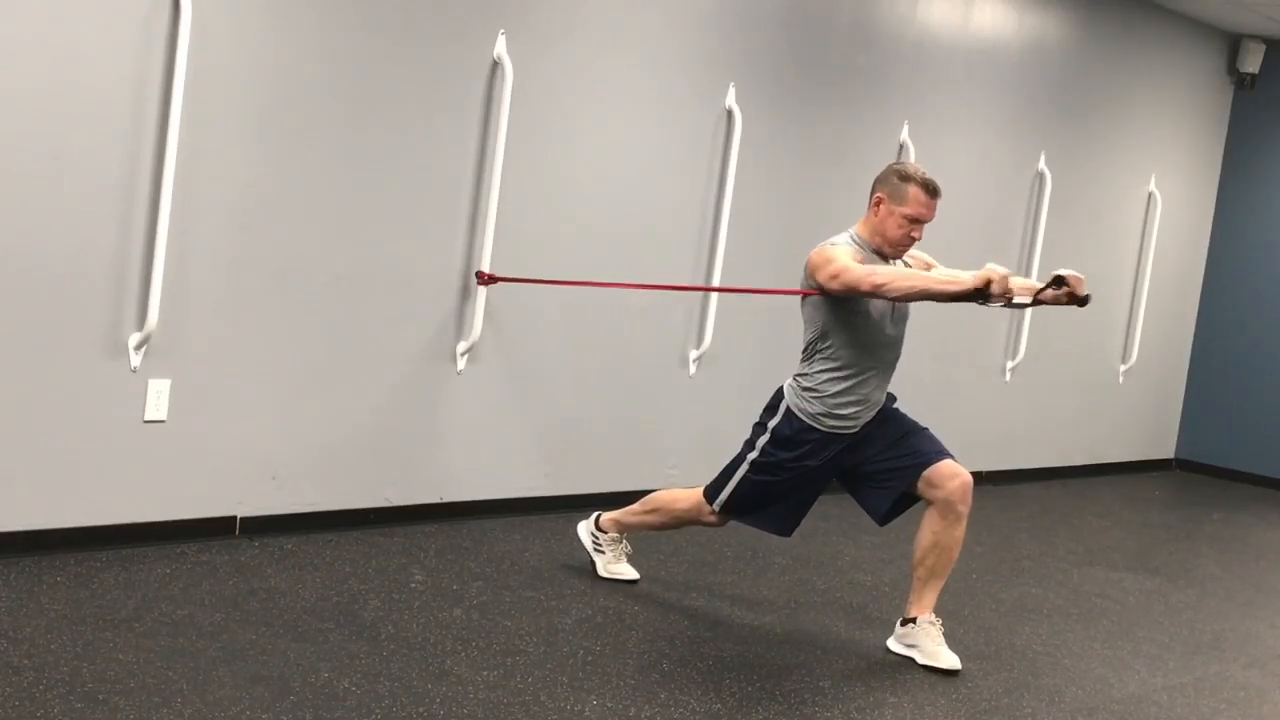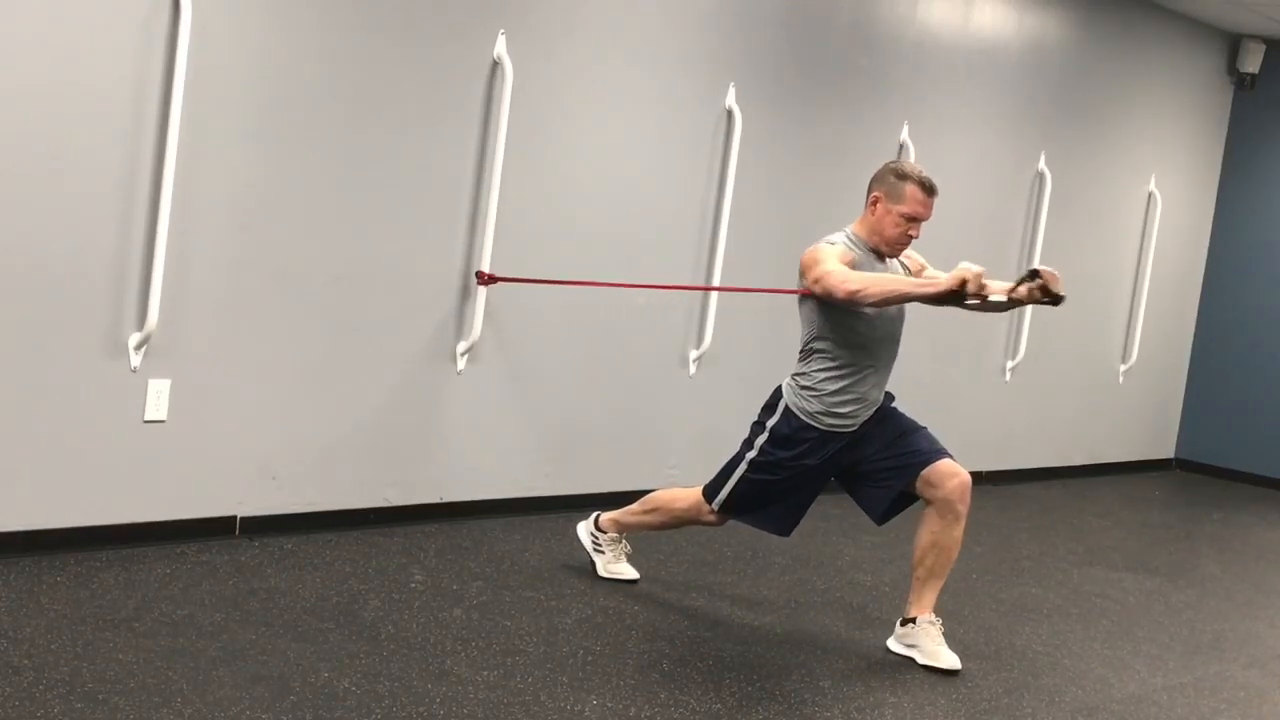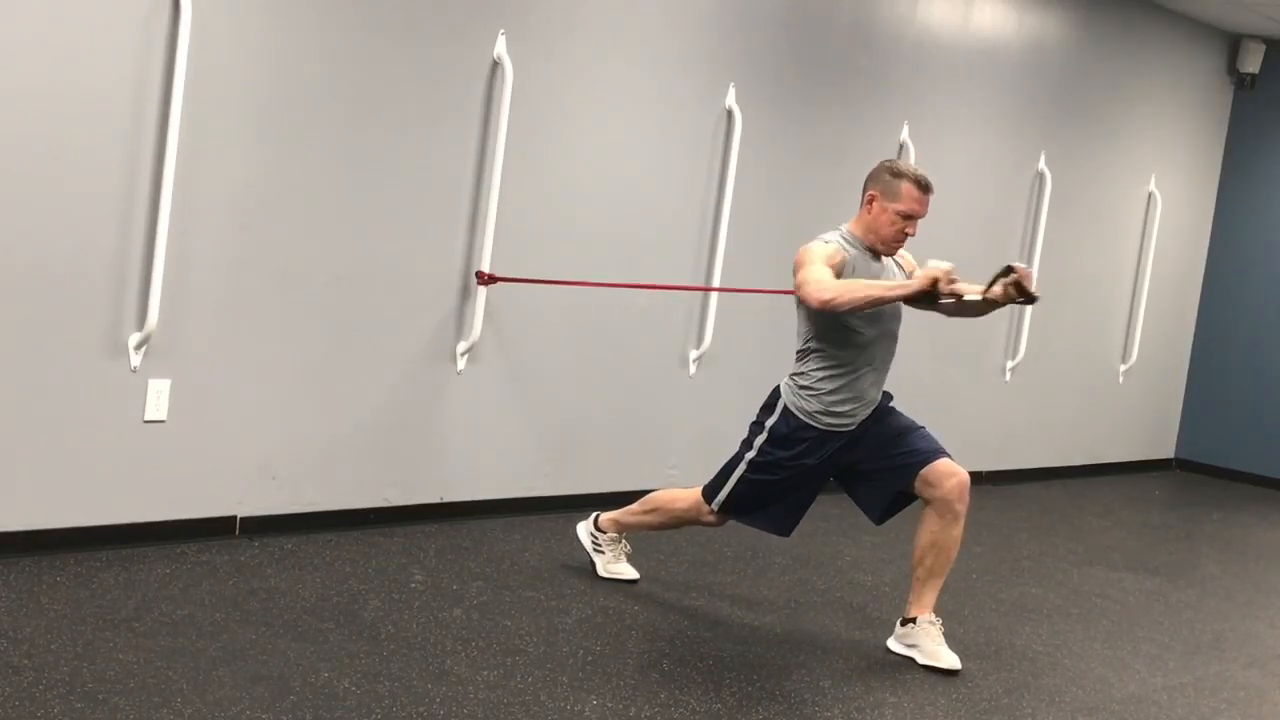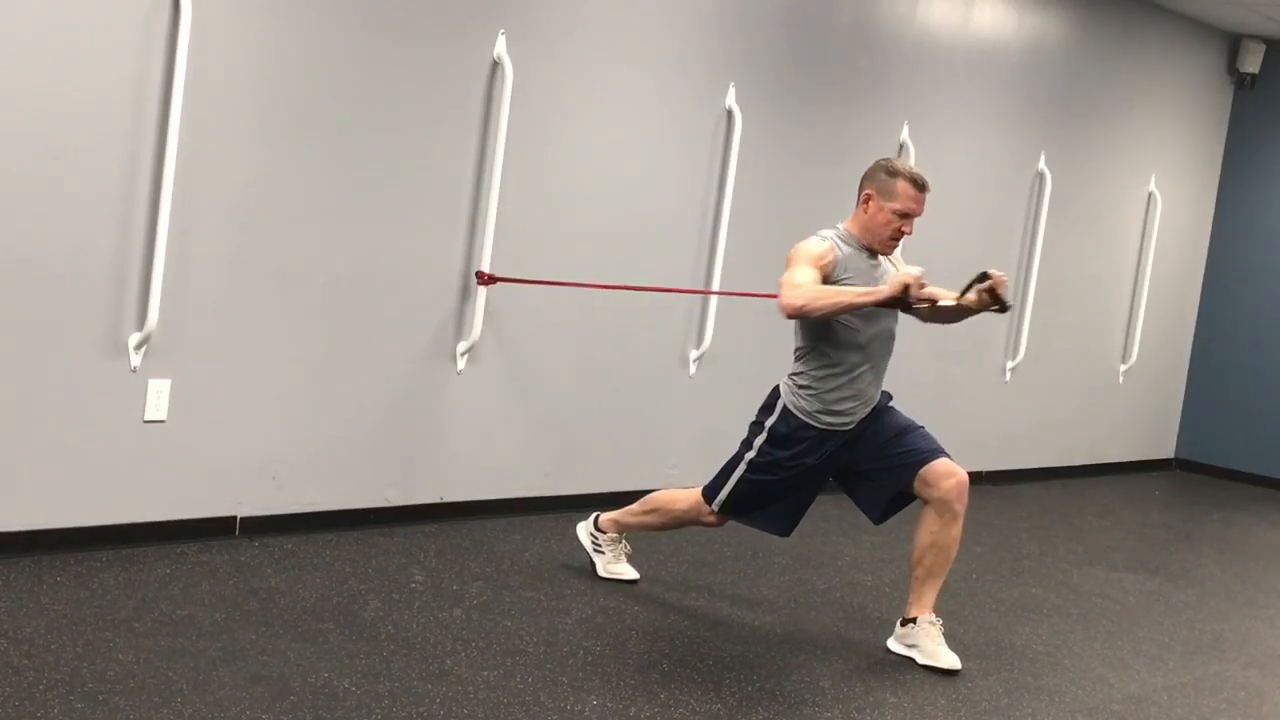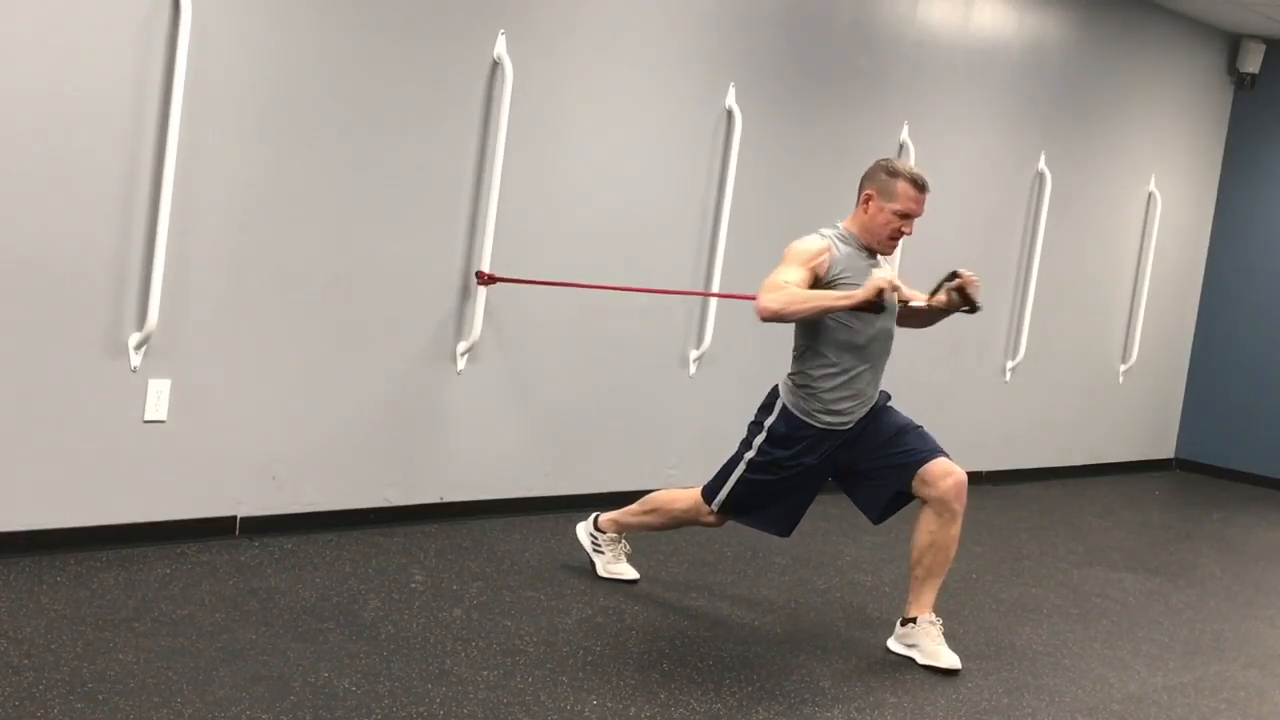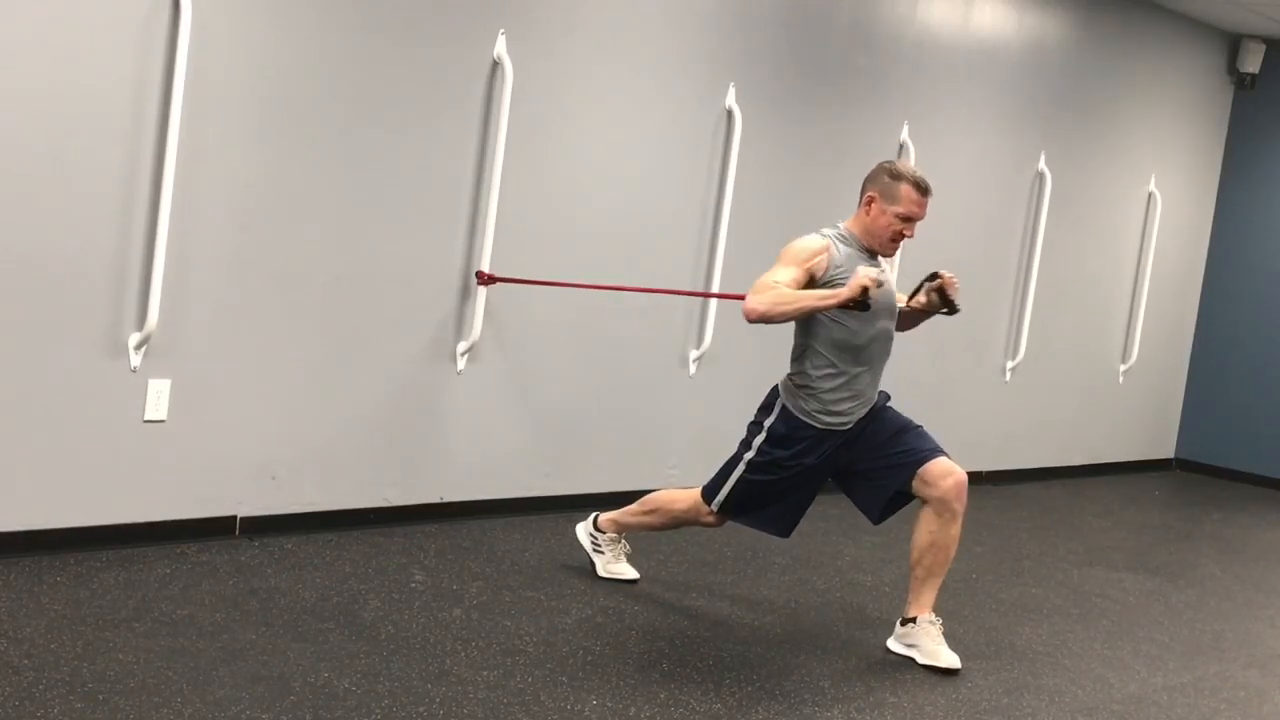
dt=0.1s
person 1, frame 1
left shoulder: (908, 261)
right shoulder: (833, 255)
left elbow: (976, 283)
right elbow: (874, 283)
left wrist: (1043, 292)
right wrist: (966, 282)
left hip: (870, 419)
right hip: (805, 423)
left knee: (953, 487)
right knee: (713, 509)
left ankle: (916, 626)
right ankle: (605, 527)
person 1, frame 2
left shoulder: (901, 261)
right shoulder: (826, 255)
left elbow: (960, 288)
right elbow: (852, 289)
left wrist: (1021, 292)
right wrist: (944, 283)
left hip: (869, 418)
right hip: (804, 422)
left knee: (952, 486)
right knee: (711, 509)
left ankle: (916, 625)
right ankle: (605, 527)
person 1, frame 3
left shoulder: (895, 260)
right shoulder: (825, 253)
left elbow: (955, 301)
right elbow: (819, 297)
left wrist: (997, 294)
right wrist: (905, 288)
left hip: (867, 418)
right hip: (804, 421)
left knee: (951, 486)
right knee: (711, 507)
left ankle: (917, 626)
right ankle: (604, 527)
person 1, frame 4
left shoulder: (886, 260)
right shoulder: (817, 251)
left elbow: (931, 309)
right elbow: (795, 302)
left wrist: (975, 300)
right wrist: (882, 293)
left hip: (867, 417)
right hip: (803, 421)
left knee: (949, 486)
right knee: (710, 509)
left ankle: (916, 625)
right ankle: (605, 528)
person 1, frame 5
left shoulder: (878, 257)
right shoulder: (817, 250)
left elbow: (910, 316)
right elbow: (769, 305)
left wrist: (945, 301)
right wrist: (853, 297)
left hip: (866, 417)
right hip: (802, 421)
left knee: (948, 486)
right knee: (712, 509)
left ankle: (917, 626)
right ankle: (604, 528)
person 1, frame 6
left shoulder: (875, 257)
right shoulder: (816, 250)
left elbow: (898, 319)
right elbow: (757, 306)
left wrist: (928, 301)
right wrist: (839, 296)
left hip: (866, 417)
right hip: (802, 421)
left knee: (948, 485)
right knee: (711, 510)
left ankle: (917, 625)
right ankle: (604, 527)
